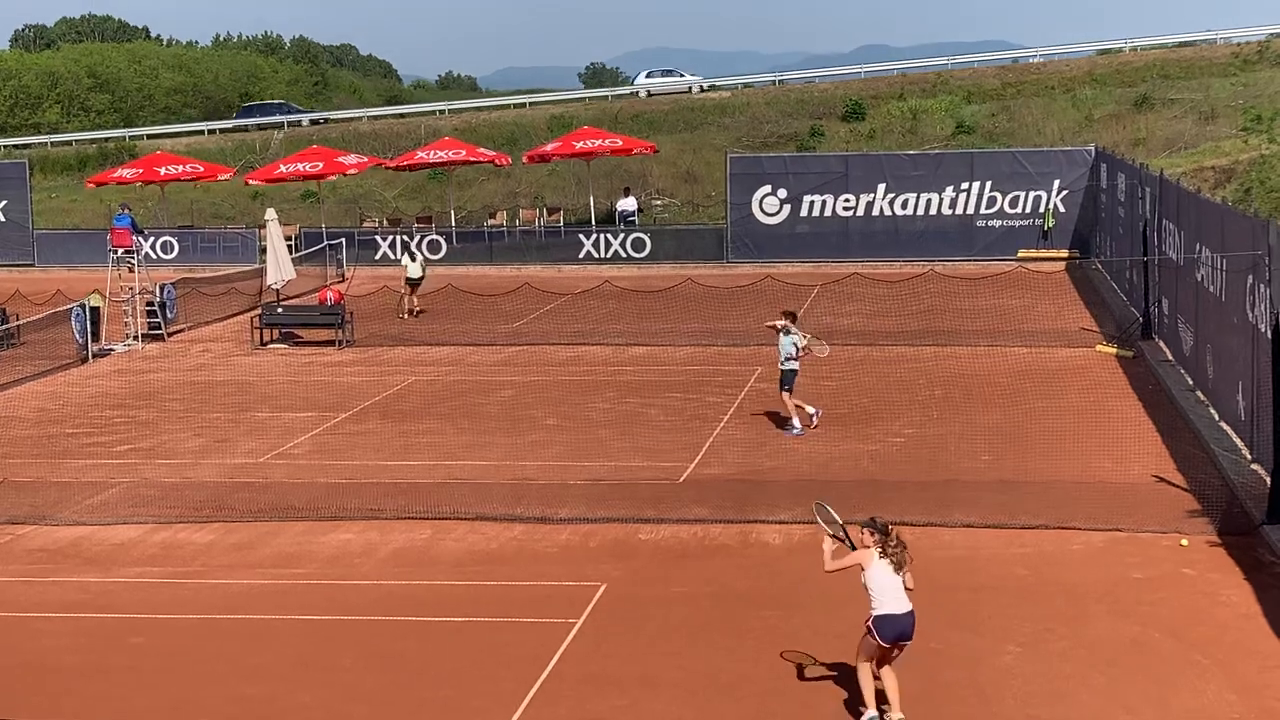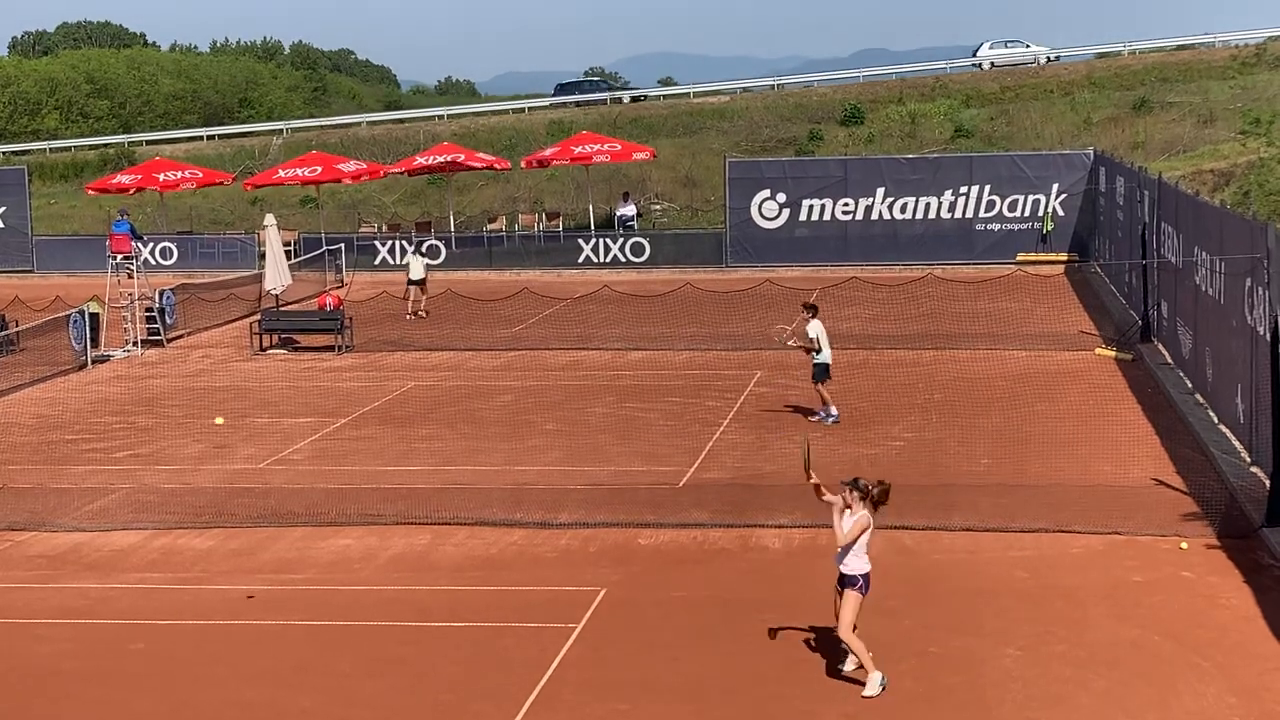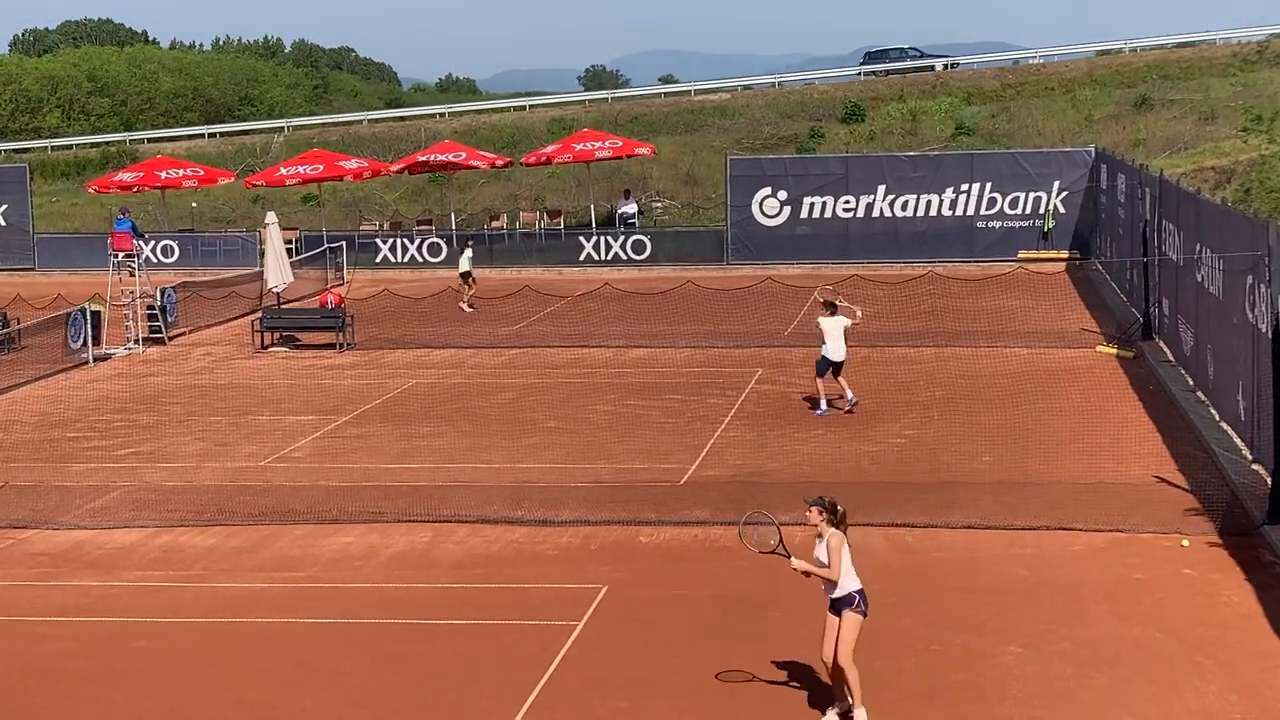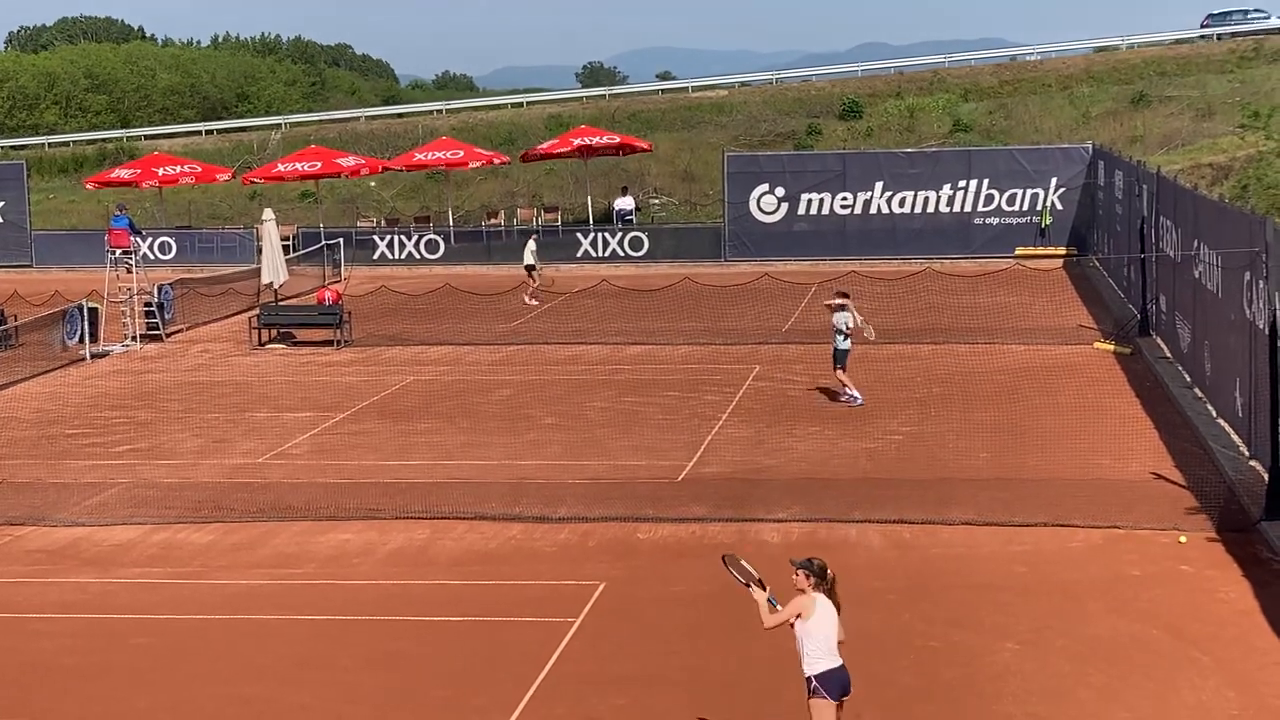
dt=1s
person 1, frame 1
left shoulder: (864, 555)
right shoulder: (897, 555)
left elbow: (828, 567)
right elbow: (910, 585)
left wrist: (827, 550)
left hip: (884, 622)
right hip: (907, 621)
left knee: (863, 663)
right knee: (883, 666)
person 1, frame 2
left shoulder: (863, 519)
right shoulder: (847, 510)
left elbow: (841, 541)
right elbow: (824, 496)
left wrist: (835, 514)
right wrist: (816, 484)
left hip: (857, 579)
right hip: (845, 575)
left knee: (844, 632)
right knee: (843, 621)
left ankle: (875, 675)
right ankle: (860, 655)
person 1, frame 3
left shoulder: (834, 537)
right shoulder: (820, 537)
left elbow: (834, 575)
left wrist: (806, 567)
right wrist: (808, 568)
left hip: (852, 598)
right hip: (836, 601)
left knee: (842, 659)
right knee: (827, 658)
person 1, frame 4
left shoulder: (803, 601)
right shoulder: (828, 603)
left elbow: (768, 623)
left wrist: (762, 600)
left hip: (821, 680)
right hip: (840, 675)
